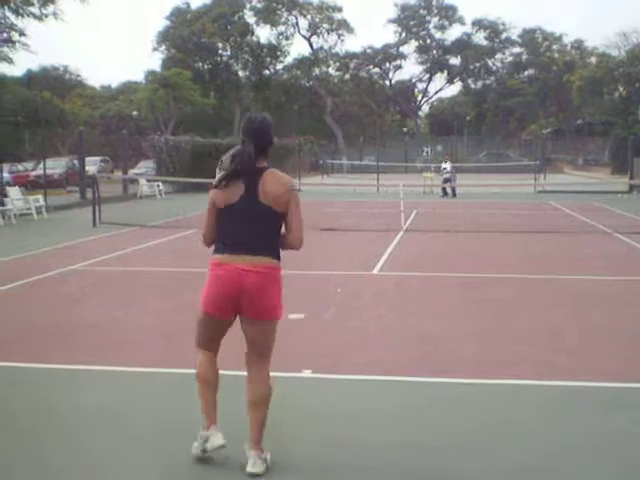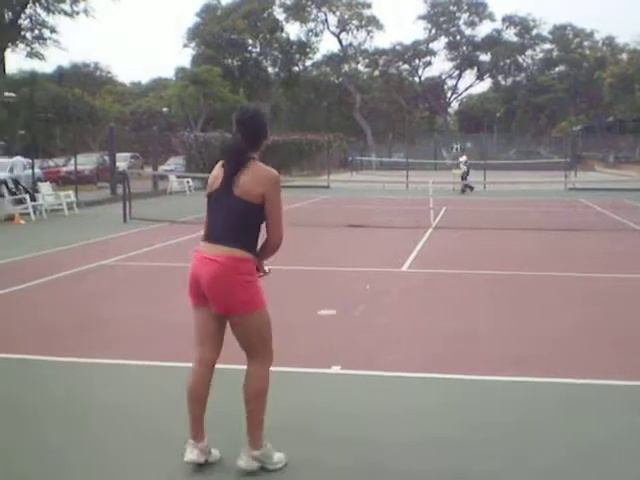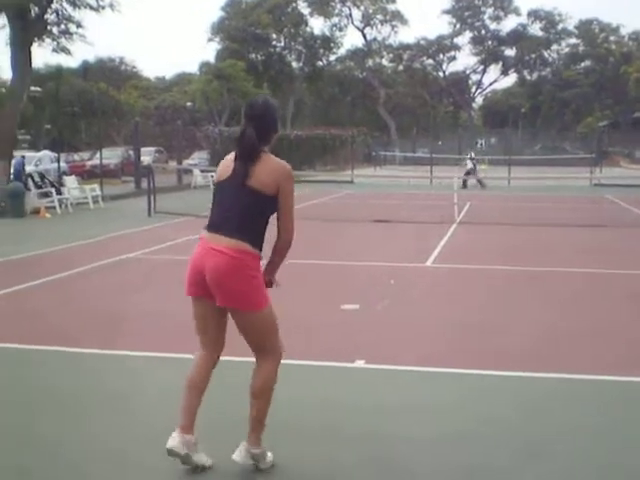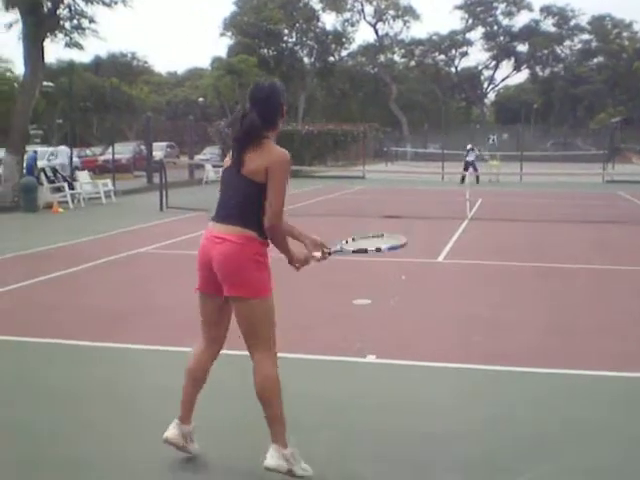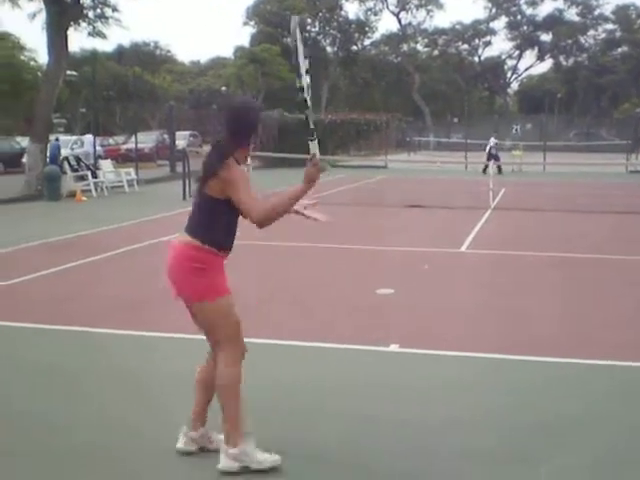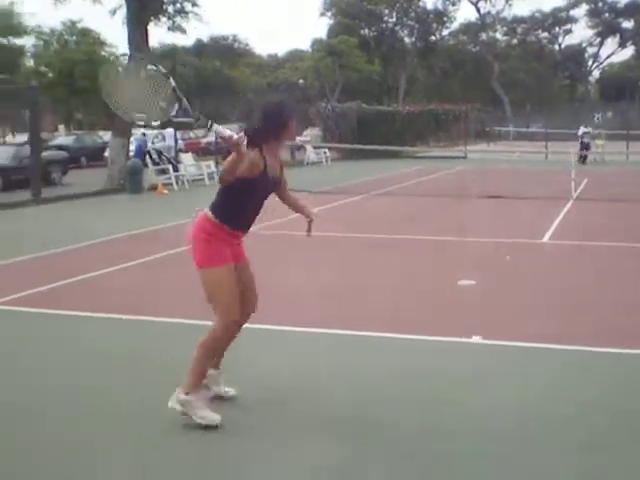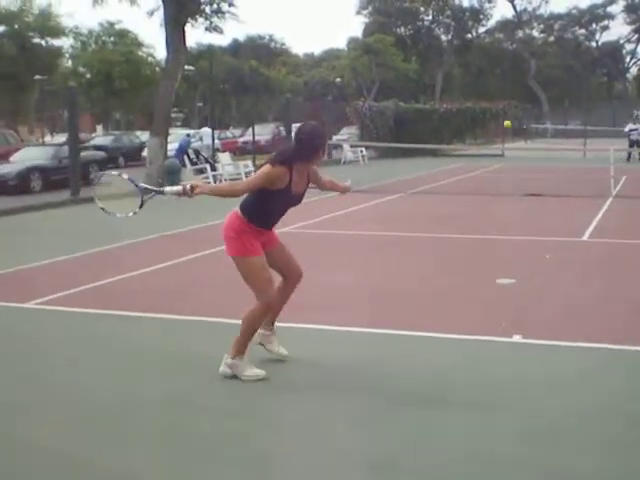
dt=0.4s
person 1, frame 1
left shoulder: (221, 185)
right shoulder: (284, 185)
left elbow: (208, 239)
right elbow: (295, 240)
left hip: (224, 276)
right hip: (263, 279)
left knee: (205, 349)
right knee: (258, 367)
left ankle: (210, 430)
right ankle: (255, 453)
person 1, frame 2
left shoulder: (219, 170)
right shoulder: (266, 176)
left elbow: (214, 224)
right elbow: (275, 238)
right wrist: (256, 262)
left hip: (202, 264)
right hip: (234, 272)
left knee: (204, 359)
right knee: (260, 358)
left ankle: (197, 444)
right ankle: (255, 450)
person 1, frame 3
left shoulder: (227, 160)
right shoulder: (280, 170)
left elbow: (230, 212)
right elbow: (285, 236)
right wrist: (270, 272)
left hip: (203, 255)
right hip: (237, 265)
left knee: (208, 351)
right knee: (270, 354)
left ankle: (183, 436)
right ankle: (252, 446)
person 1, frame 4
left shoulder: (238, 148)
right shoulder: (277, 156)
right elbow: (271, 222)
left wrist: (304, 238)
right wrist: (292, 253)
left hip: (212, 244)
right hip: (242, 253)
left knee: (209, 343)
right knee: (263, 354)
left ankle: (182, 426)
person 1, frame 5
left shoulder: (223, 163)
right shoulder: (231, 170)
left elbow: (248, 210)
right elbow: (260, 217)
left wrist: (292, 205)
right wrist: (305, 184)
left hip: (189, 260)
right hip: (196, 264)
left knee: (222, 346)
right knee: (232, 349)
left ankle: (195, 431)
right ankle: (236, 448)
person 1, frame 6
left shoulder: (275, 160)
right shoulder: (249, 155)
left elbow: (283, 192)
right elbow: (224, 177)
left wrist: (305, 211)
right wrist: (236, 153)
left hip: (231, 238)
right hip: (211, 236)
left knee: (247, 306)
right knee: (228, 319)
left ankle: (209, 371)
right ankle: (187, 394)
person 1, frame 7
left shoulder: (308, 171)
right shoulder: (278, 171)
left elbow: (323, 183)
right elbow: (239, 188)
left wrist: (342, 187)
right wrist: (203, 188)
left hip: (262, 231)
right hip: (241, 232)
left knee: (293, 274)
right knee: (267, 297)
left ankle: (266, 331)
right ankle: (233, 360)
